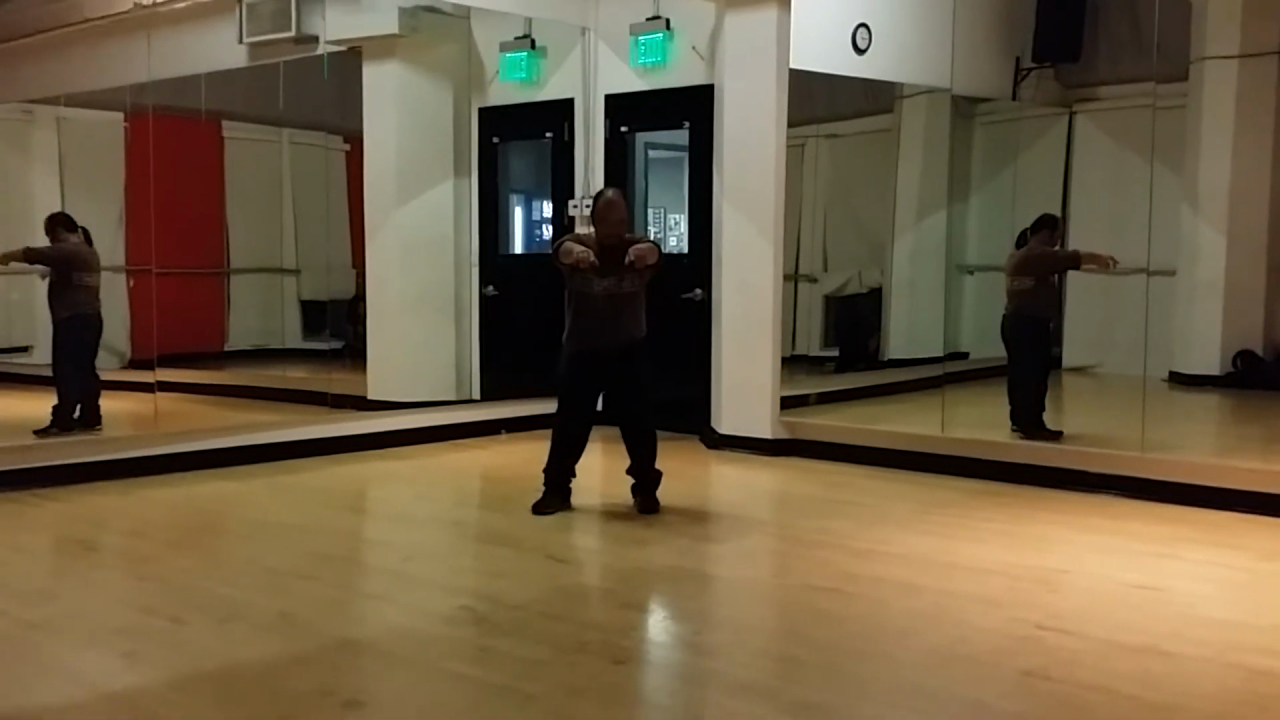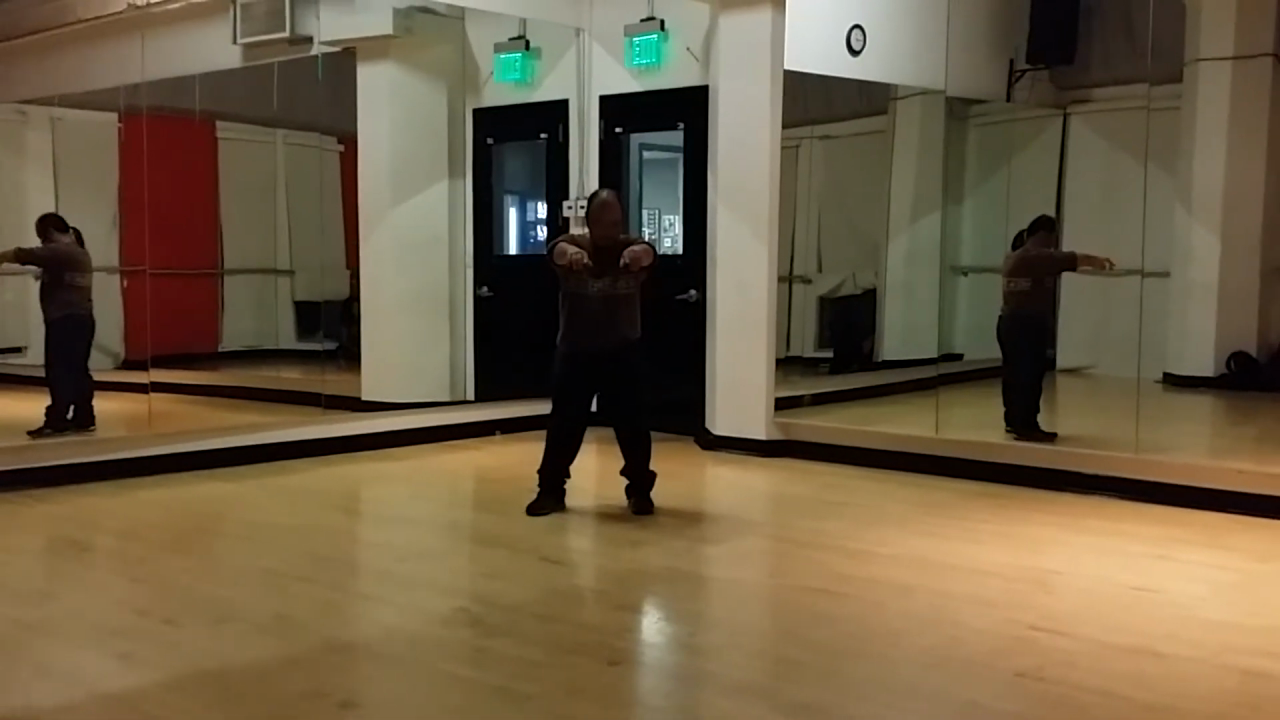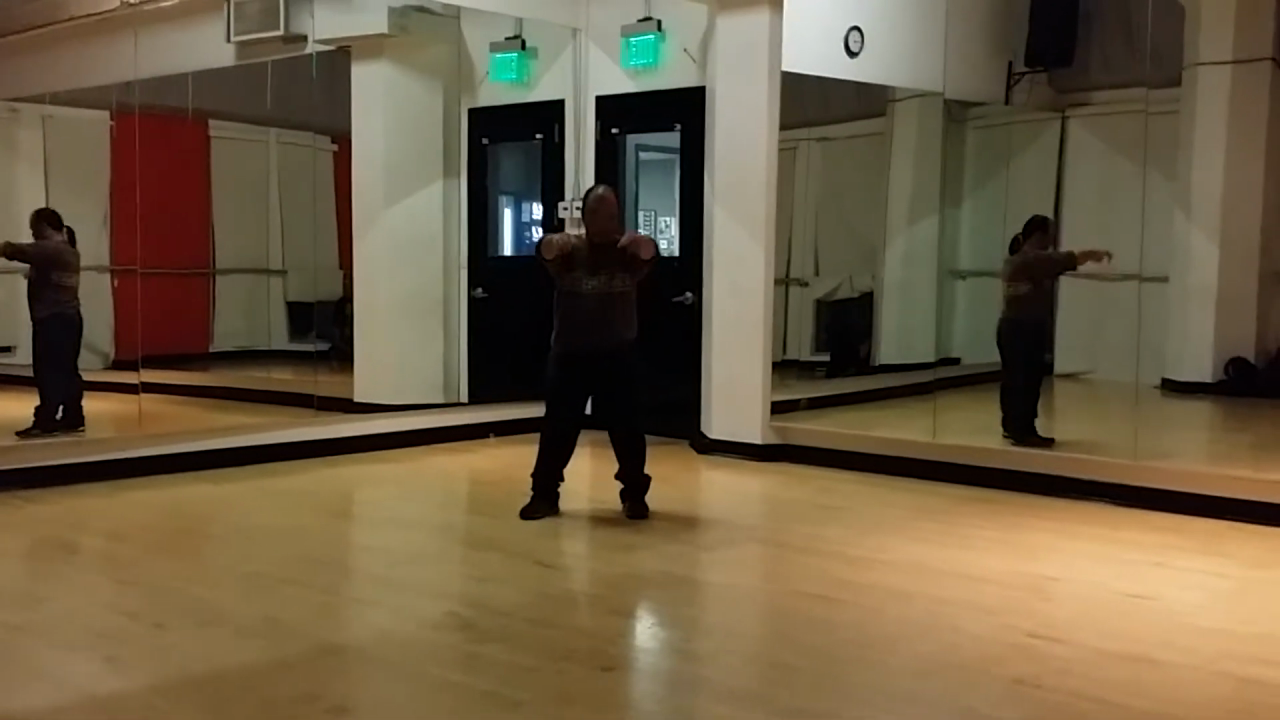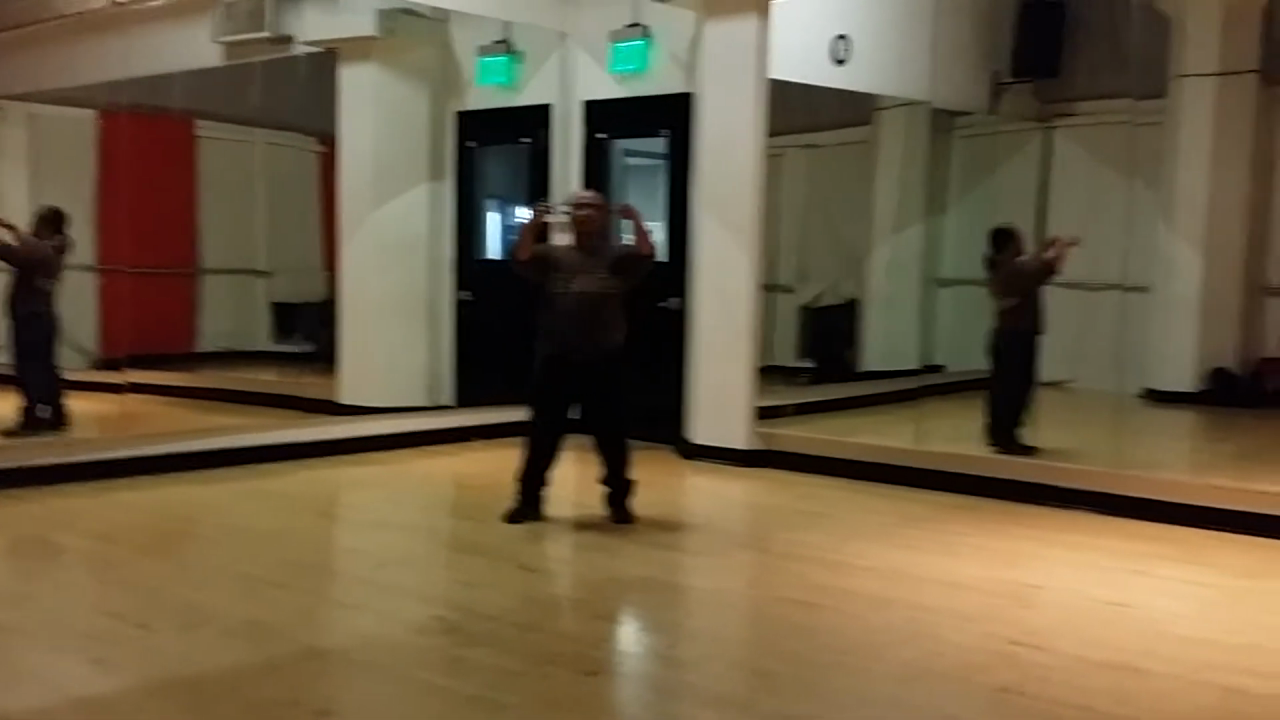
dt=0.4s
person 1, frame 1
left shoulder: (636, 248)
right shoulder: (577, 245)
left elbow: (654, 253)
right elbow: (561, 250)
left wrist: (643, 251)
right wrist: (576, 251)
left hip: (627, 353)
right hip: (580, 352)
left knee: (638, 424)
right knee: (569, 423)
left ankle: (646, 489)
right ankle: (556, 490)
person 1, frame 2
left shoulder: (631, 249)
right shoulder: (572, 246)
left elbow: (649, 254)
right elbow: (555, 250)
left wrist: (638, 253)
right wrist: (570, 252)
left hip: (622, 354)
right hip: (575, 353)
left knee: (632, 425)
right knee: (564, 424)
left ankle: (640, 490)
right ankle: (551, 490)
person 1, frame 3
left shoulder: (628, 249)
right shoulder: (567, 250)
left elbow: (649, 251)
right elbow: (545, 250)
left wrist: (638, 242)
right wrist: (556, 242)
left hip: (617, 356)
right hip: (569, 355)
left knee: (626, 428)
right knee: (557, 427)
left ankle: (634, 494)
right ankle: (544, 494)
person 1, frame 4
left shoulder: (618, 257)
right shoulder: (552, 256)
left elbow: (645, 256)
right elbow: (522, 260)
left wrist: (637, 224)
right wrist: (532, 227)
left hip: (604, 362)
right hip: (555, 361)
left knee: (611, 433)
right knee: (544, 432)
left ankle: (618, 498)
right ankle: (528, 498)
person 2, frame 1
left shoulder: (1018, 255)
right shoulder: (1041, 255)
left elbow: (1064, 260)
right elbow: (1078, 258)
right wrist: (1103, 258)
left hip: (1014, 321)
right hip: (1032, 324)
left knee: (1020, 372)
right knee: (1035, 374)
left ankle: (1020, 419)
right ankle: (1032, 425)
person 2, frame 2
left shoulder: (1014, 257)
right shoulder: (1038, 256)
left elbow: (1060, 261)
right elbow: (1075, 259)
left wrist: (1092, 262)
right wrist: (1100, 261)
left hip: (1010, 322)
right hip: (1029, 325)
left knee: (1014, 373)
right knee: (1030, 375)
left ankle: (1014, 420)
right ankle: (1026, 426)
person 2, frame 3
left shoulder: (1013, 260)
right shoulder: (1037, 259)
right elbow: (1075, 258)
left wrist: (1092, 256)
right wrist: (1099, 254)
left hip: (1009, 326)
right hip: (1028, 329)
left knee: (1013, 378)
right knee: (1027, 379)
left ankle: (1011, 425)
right ankle: (1024, 431)
person 2, frame 4
left shoulder: (1000, 270)
right shoulder: (1018, 271)
right elbow: (1050, 264)
left wrist: (1049, 246)
right wrist: (1063, 246)
left hip: (1004, 336)
right hip: (1018, 338)
left knee: (1003, 386)
right knee: (1015, 388)
left ankle: (998, 433)
right ankle: (1007, 438)
person 3, frame 1
left shoulder: (67, 251)
right shoulder: (88, 251)
left elbow: (31, 254)
right elbow: (44, 256)
left hip: (72, 321)
right hip: (89, 319)
left knee: (67, 371)
right knee: (85, 370)
left ankle: (63, 421)
right ankle: (90, 418)
person 3, frame 2
left shoulder: (58, 251)
right shoulder: (79, 252)
left elbow: (23, 255)
right elbow: (37, 258)
left hip: (65, 321)
right hip: (82, 319)
left knee: (59, 372)
right knee: (77, 370)
left ankle: (57, 422)
right ankle: (84, 418)
person 3, frame 3
left shoulder: (47, 249)
right shoulder: (69, 250)
right elbow: (26, 252)
left hip: (52, 320)
right hip: (70, 318)
left knee: (48, 372)
right knee: (67, 370)
left ankle: (47, 422)
right ankle: (73, 419)
person 3, frame 4
left shoulder: (38, 252)
right shoulder: (50, 250)
left hip: (30, 319)
right hip: (41, 318)
left knee: (30, 370)
right knee: (43, 368)
left ankle: (35, 419)
right ankle: (55, 417)
